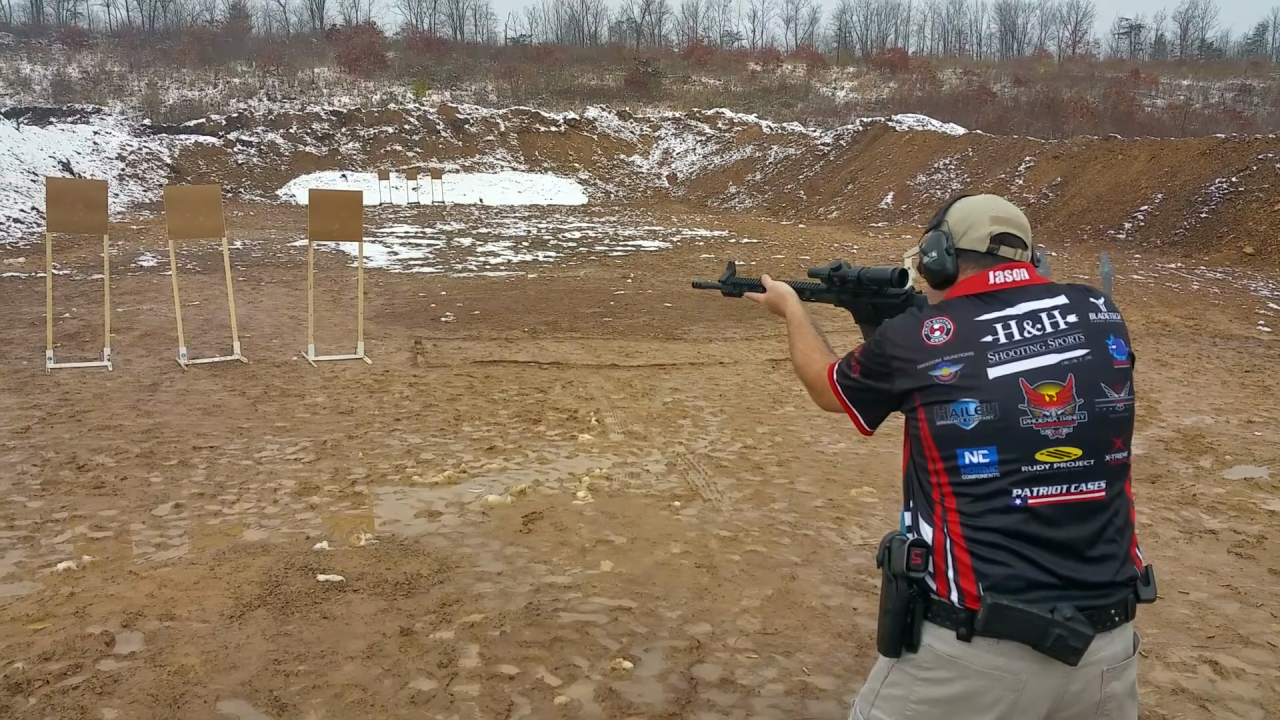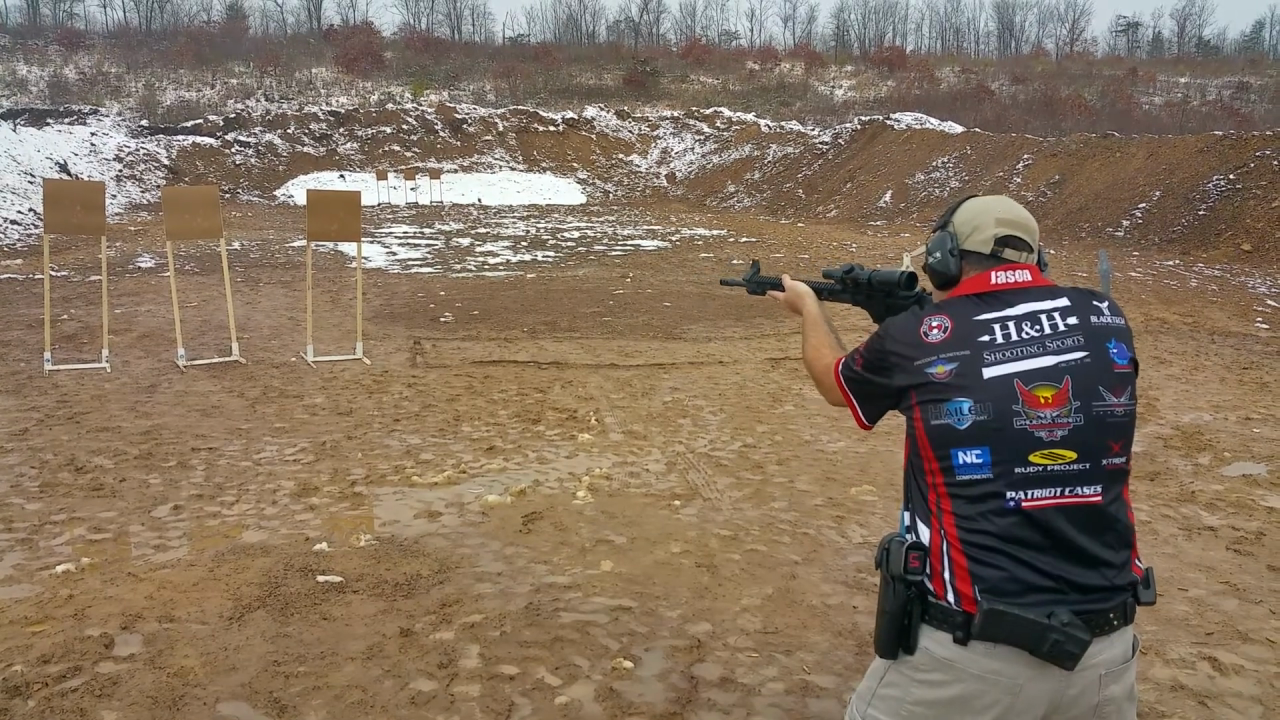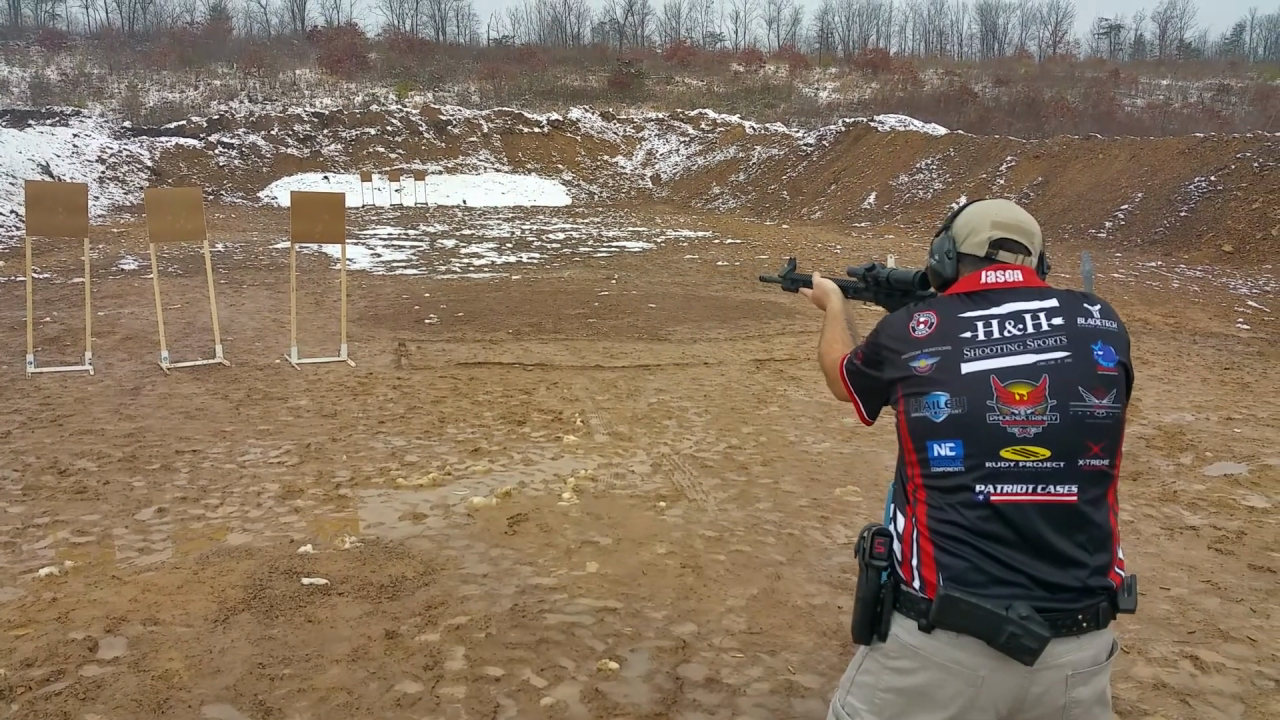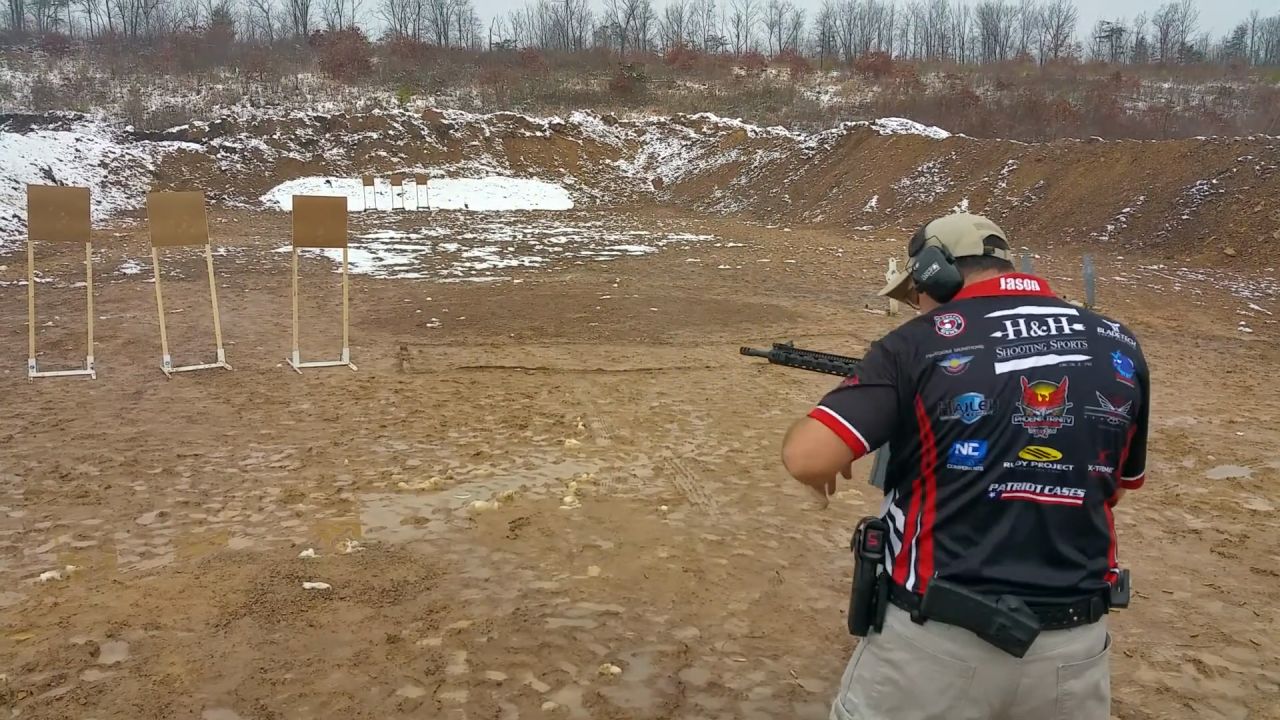
dt=1s
person 1, frame 1
left shoulder: (915, 338)
right shoulder: (1099, 315)
left elbow: (829, 389)
left wrist: (790, 306)
left hip: (971, 651)
right hip: (1103, 645)
person 1, frame 2
left shoulder: (916, 337)
right shoulder: (1105, 320)
left elbow: (836, 384)
left wrist: (807, 304)
left hip: (967, 652)
right hip: (1101, 648)
person 1, frame 3
left shoulder: (911, 331)
right shoulder: (1100, 325)
left elbow: (843, 376)
left wrist: (833, 302)
left hip: (939, 642)
right hip: (1077, 649)
person 1, frame 4
left shoulder: (920, 342)
right shoulder: (1117, 344)
left elbow: (804, 457)
left wrist: (826, 468)
left hip: (934, 639)
right hip: (1069, 644)
